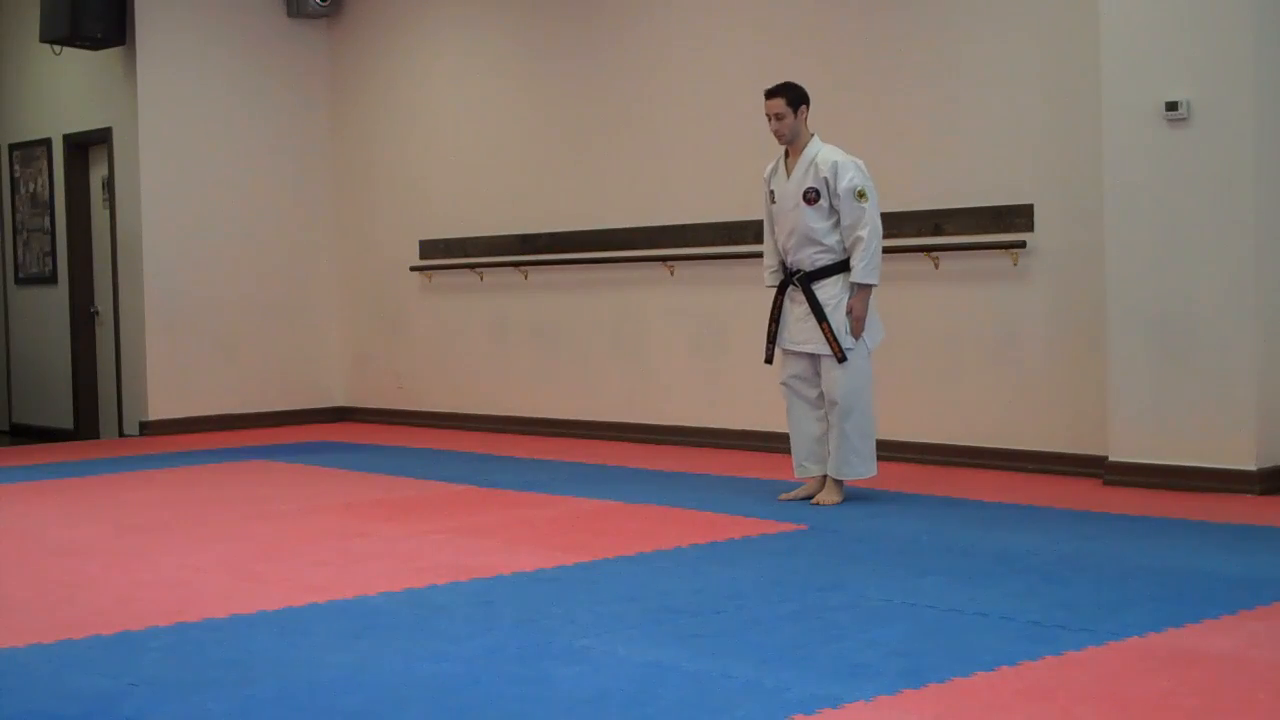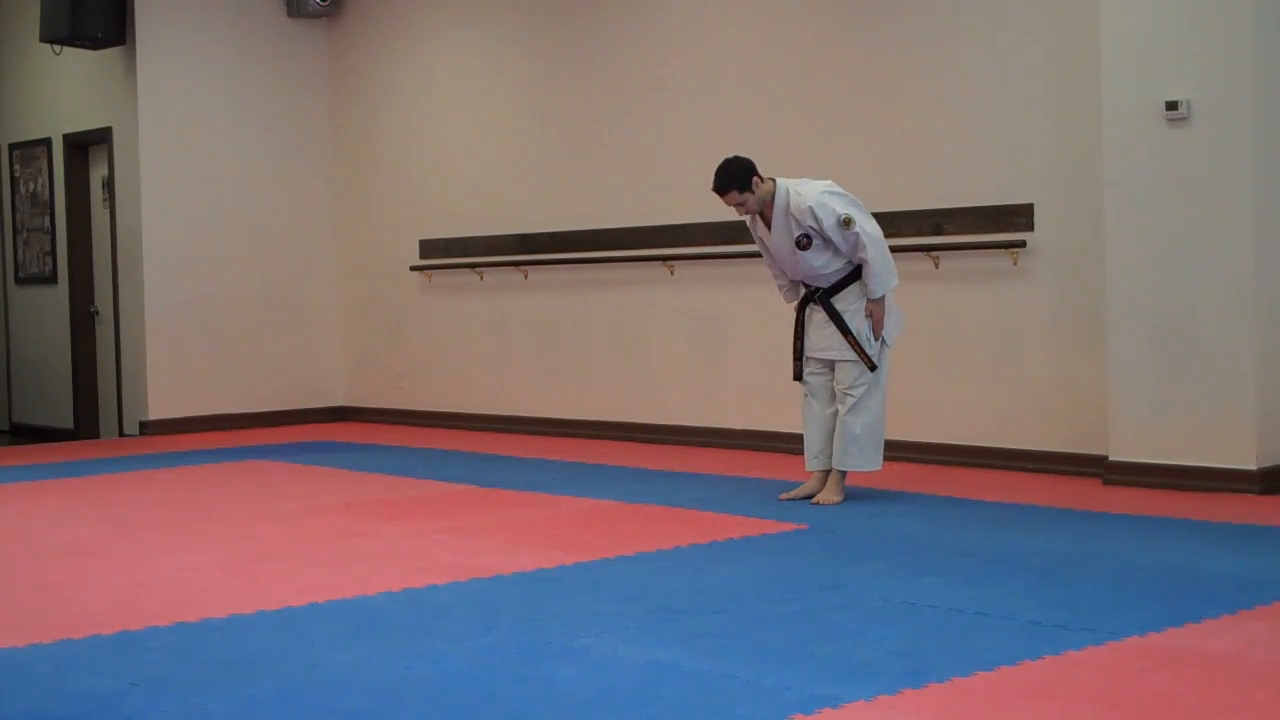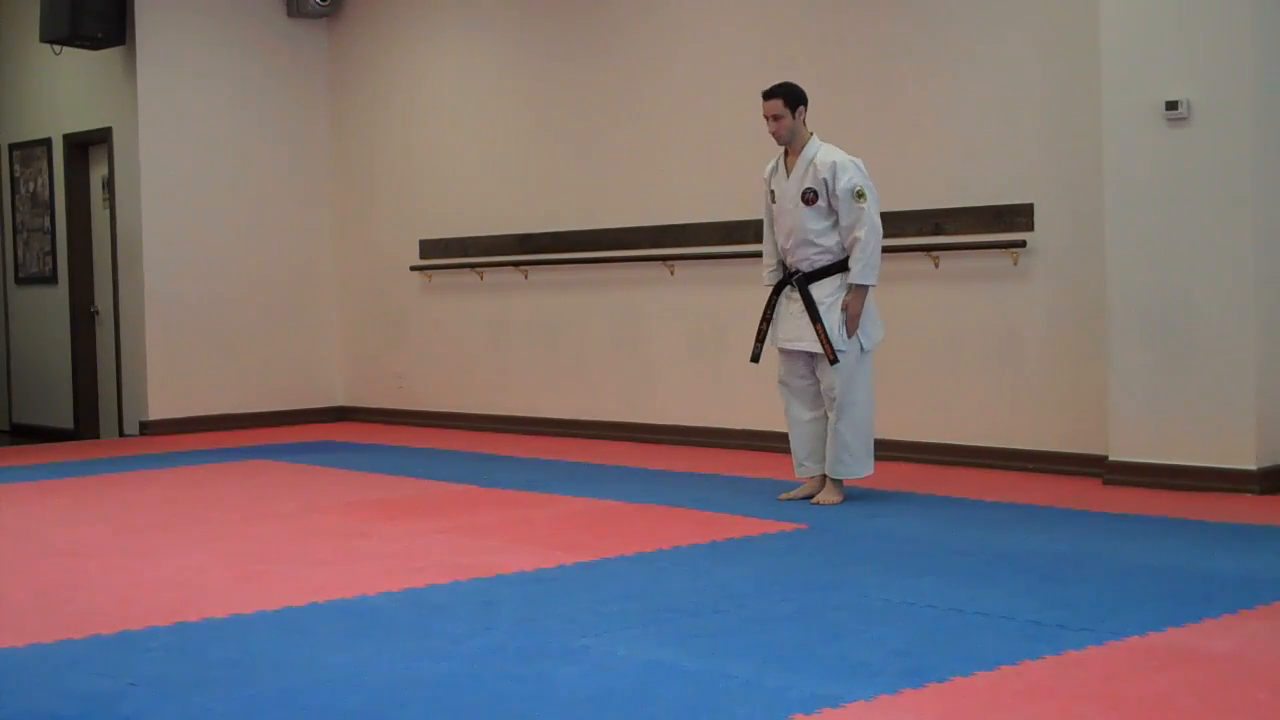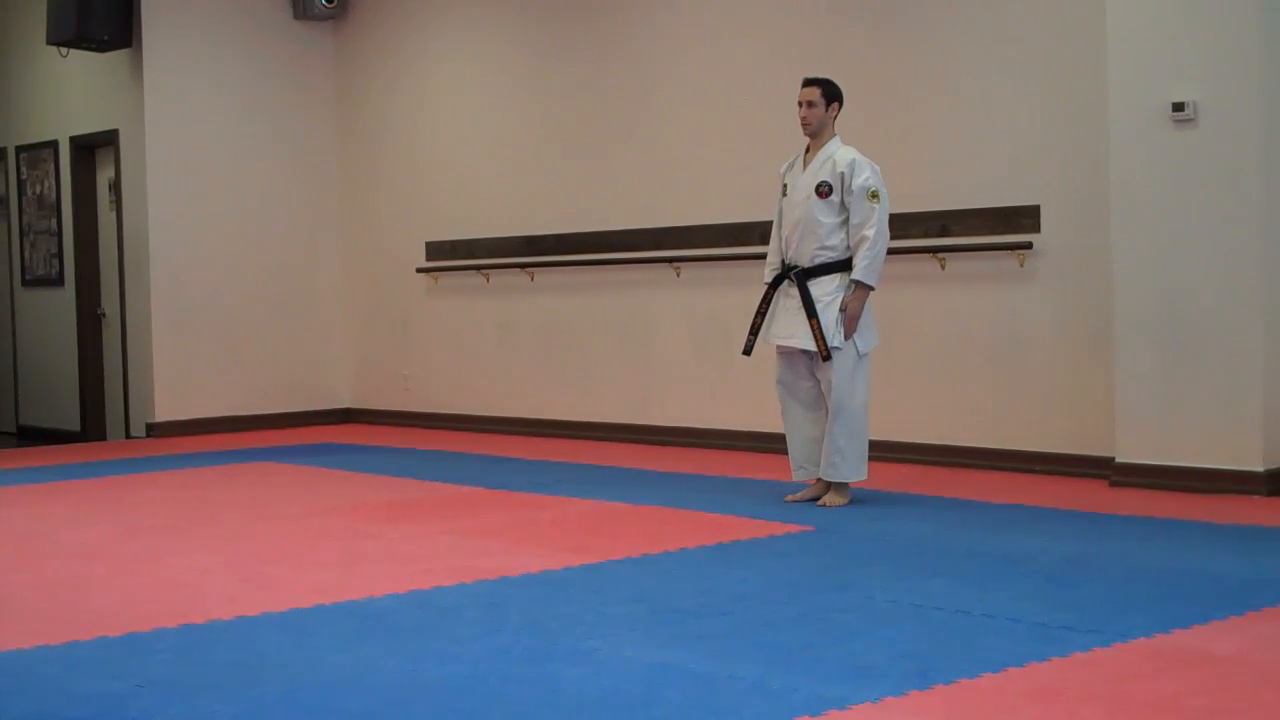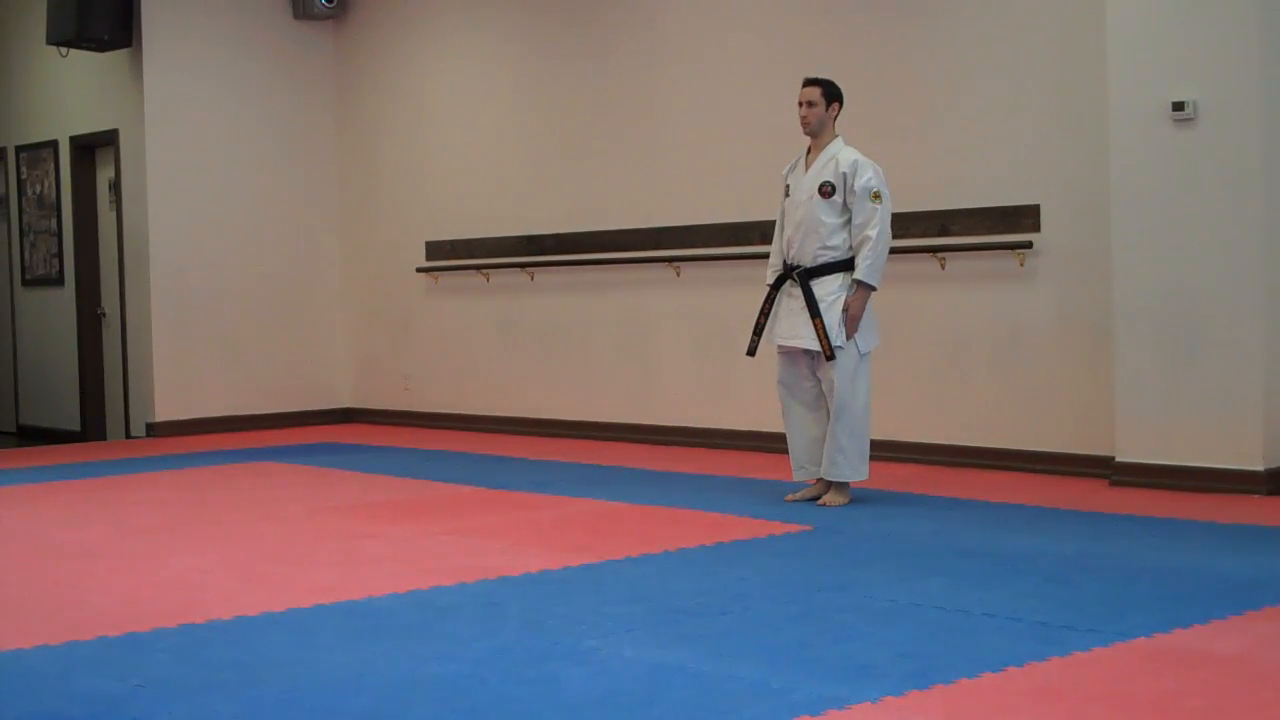
dt=1s
person 1, frame 1
left shoulder: (837, 165)
right shoulder: (773, 173)
left elbow: (865, 232)
left wrist: (860, 295)
right wrist: (778, 289)
left hip: (835, 293)
right hip: (796, 296)
left knee: (843, 391)
right knee: (798, 390)
left ankle: (837, 479)
right ankle: (813, 476)
person 1, frame 2
left shoulder: (812, 201)
right shoulder: (756, 218)
left elbow: (868, 240)
left wrist: (877, 299)
right wrist: (800, 303)
left hip: (856, 296)
right hip: (818, 303)
left knee: (855, 386)
right knee: (816, 388)
left ankle: (838, 477)
right ankle: (819, 474)
person 1, frame 3
left shoulder: (836, 165)
right shoulder: (773, 172)
left elbow: (865, 231)
left wrist: (857, 292)
right wrist: (775, 287)
left hip: (835, 293)
right hip: (794, 295)
left knee: (841, 390)
right knee: (797, 390)
left ankle: (836, 479)
right ankle: (813, 475)
person 1, frame 4
left shoulder: (853, 165)
right shoulder: (790, 170)
left elbow: (872, 233)
left wrist: (859, 294)
right wrist: (773, 285)
left hip: (834, 293)
right hip: (793, 294)
left knee: (840, 390)
right knee: (796, 389)
left ankle: (840, 481)
right ankle: (816, 476)
person 1, frame 5
left shoulder: (855, 165)
right shoulder: (792, 170)
left elbow: (874, 233)
left wrist: (860, 294)
right wrist: (776, 286)
left hip: (836, 293)
right hip: (795, 294)
left knee: (841, 389)
right knee: (796, 389)
left ankle: (841, 481)
right ankle: (816, 476)
